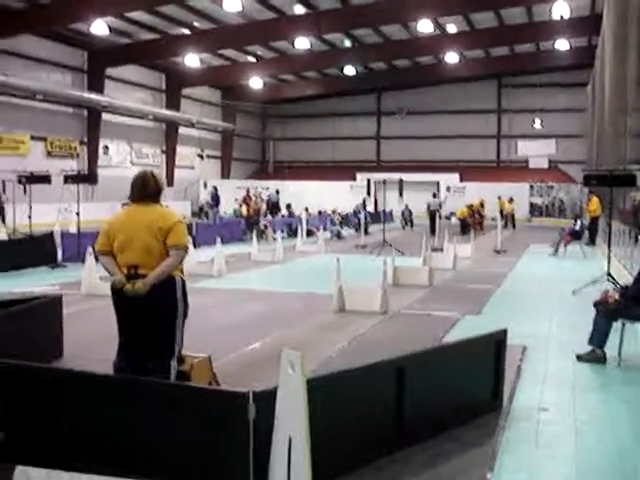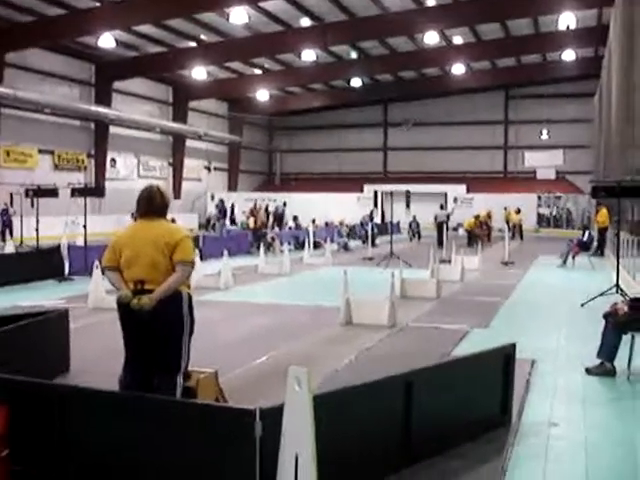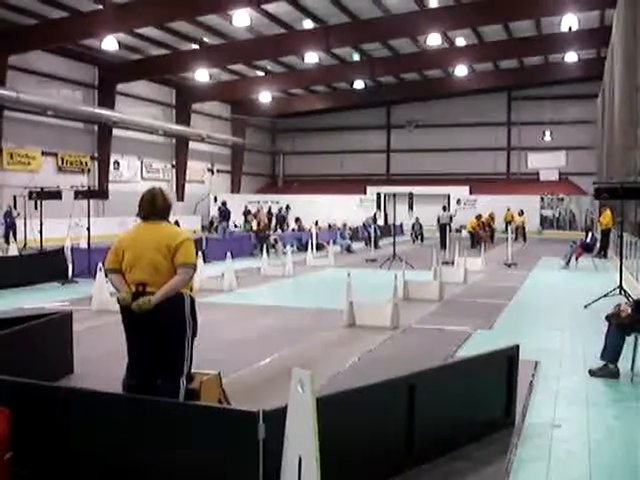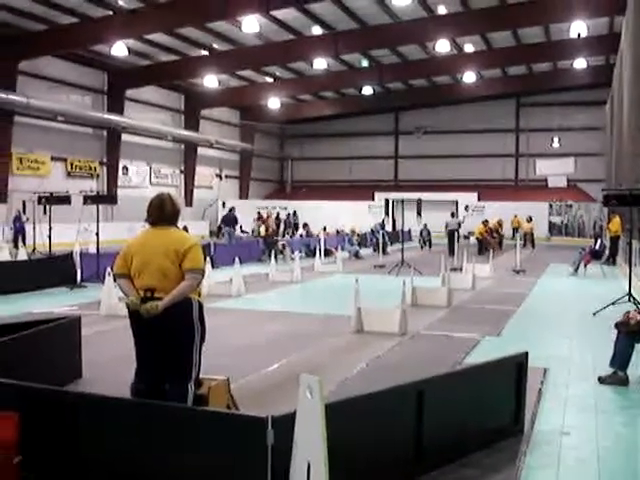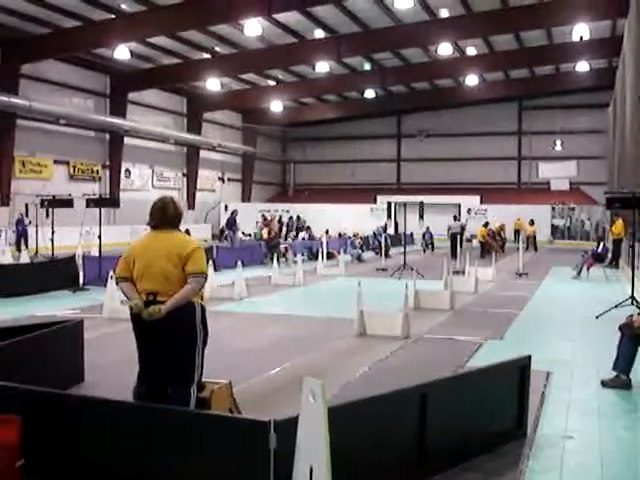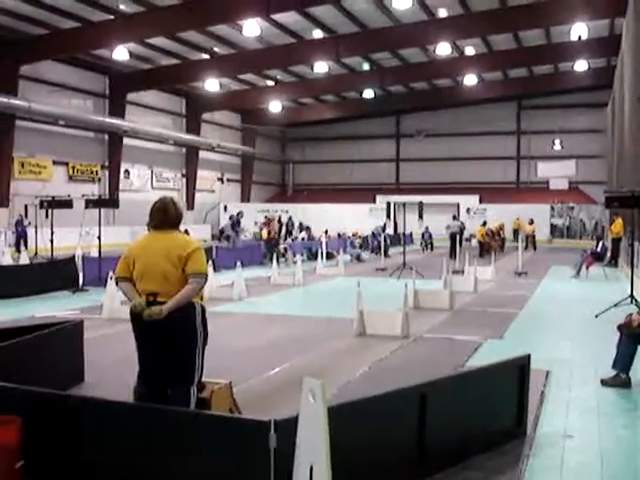
dt=0.4s
person 1, frame 1
left shoulder: (117, 219)
right shoulder: (170, 219)
left elbow: (102, 252)
right elbow: (177, 255)
left wrist: (117, 275)
right wrist: (149, 280)
left hip: (125, 290)
right hip: (162, 289)
left knee: (128, 347)
right knee: (163, 351)
person 1, frame 2
left shoulder: (123, 235)
right shoulder: (176, 234)
left elbow: (109, 267)
right elbow: (184, 271)
left wrist: (124, 290)
right wrist: (156, 296)
left hip: (131, 305)
right hip: (169, 304)
left knee: (134, 363)
right knee: (170, 367)
person 1, frame 3
left shoulder: (125, 237)
right shoulder: (178, 236)
left elbow: (112, 270)
right elbow: (185, 274)
left wrist: (125, 292)
right wrist: (156, 298)
left hip: (134, 307)
right hip: (171, 306)
left knee: (138, 365)
right knee: (173, 369)
person 1, frame 4
left shoulder: (134, 242)
right shoulder: (186, 242)
left elbow: (120, 274)
right elbow: (193, 279)
left wrist: (133, 297)
right wrist: (164, 303)
left hip: (142, 312)
right hip: (179, 312)
left knee: (146, 371)
right knee: (181, 374)
person 1, frame 5
left shoulder: (137, 246)
right shoulder: (189, 245)
left elbow: (122, 278)
right elbow: (196, 282)
left wrist: (136, 301)
right wrist: (167, 307)
left hip: (145, 316)
right hip: (181, 315)
left knee: (148, 374)
right knee: (183, 378)
person 1, frame 6
left shoulder: (136, 246)
right shoulder: (189, 245)
left elbow: (122, 278)
right elbow: (196, 283)
left wrist: (136, 300)
right wrist: (167, 307)
left hip: (145, 316)
right hip: (181, 316)
left knee: (148, 374)
right knee: (184, 378)
